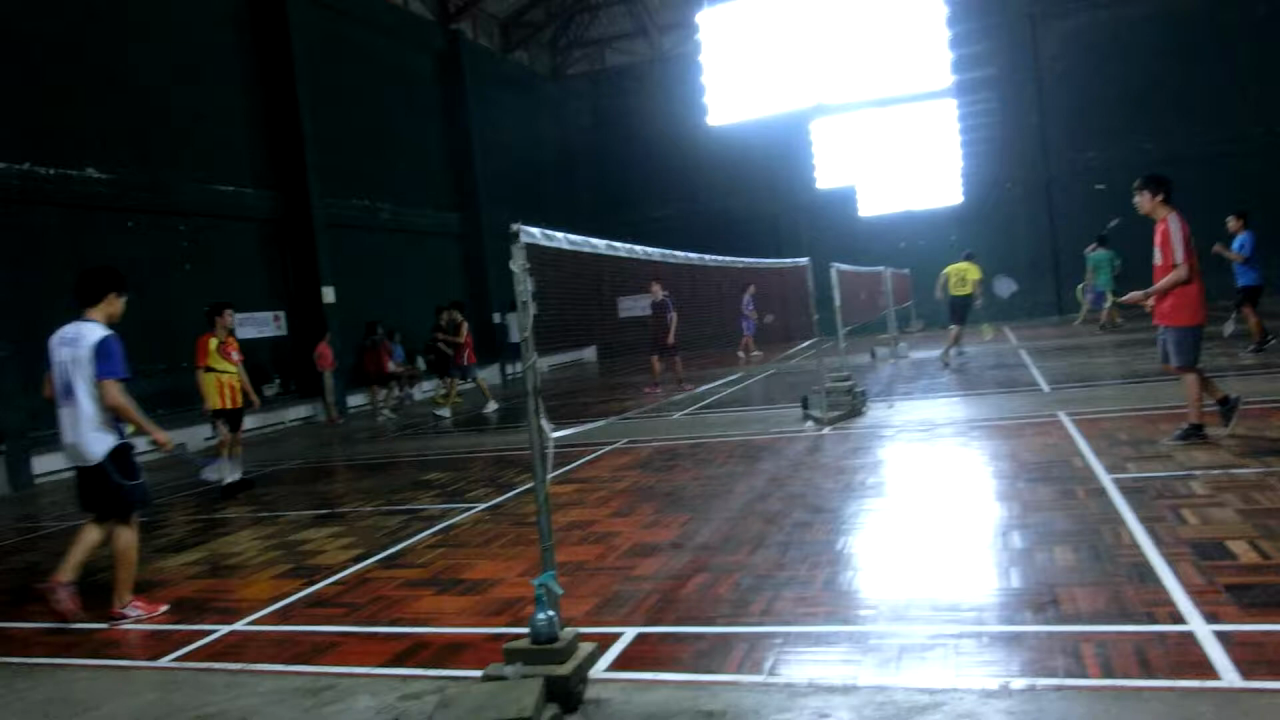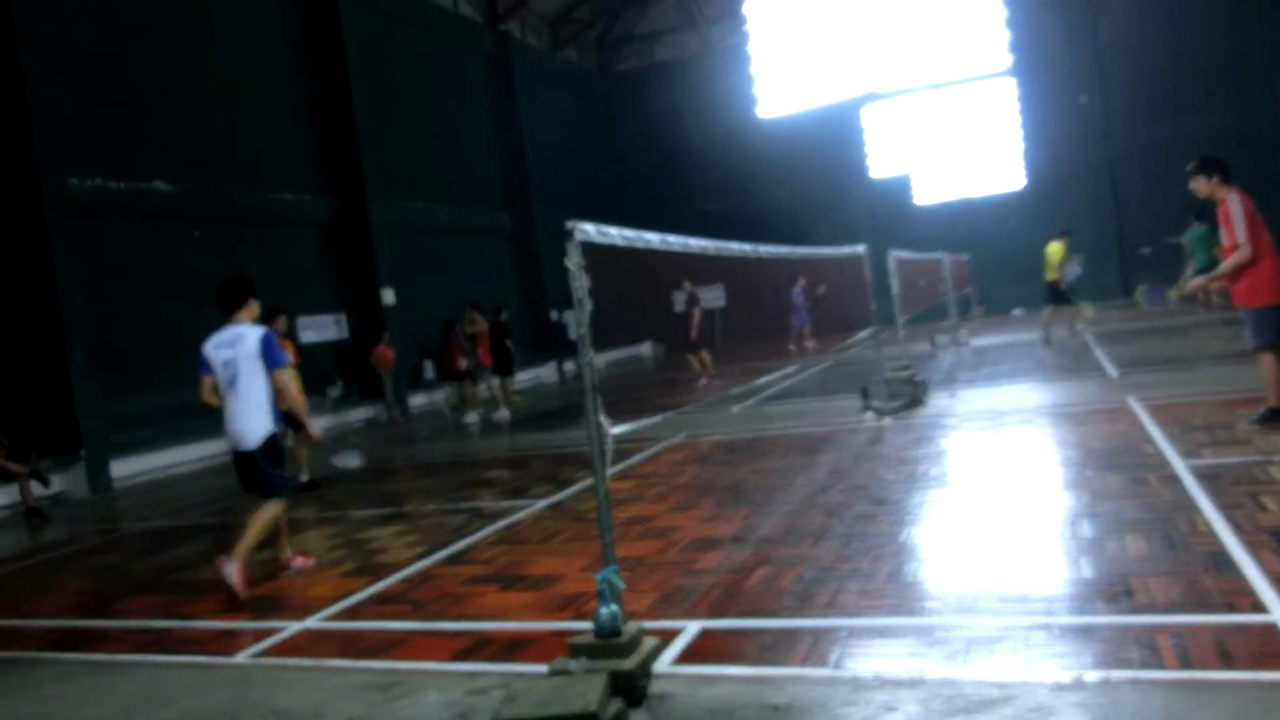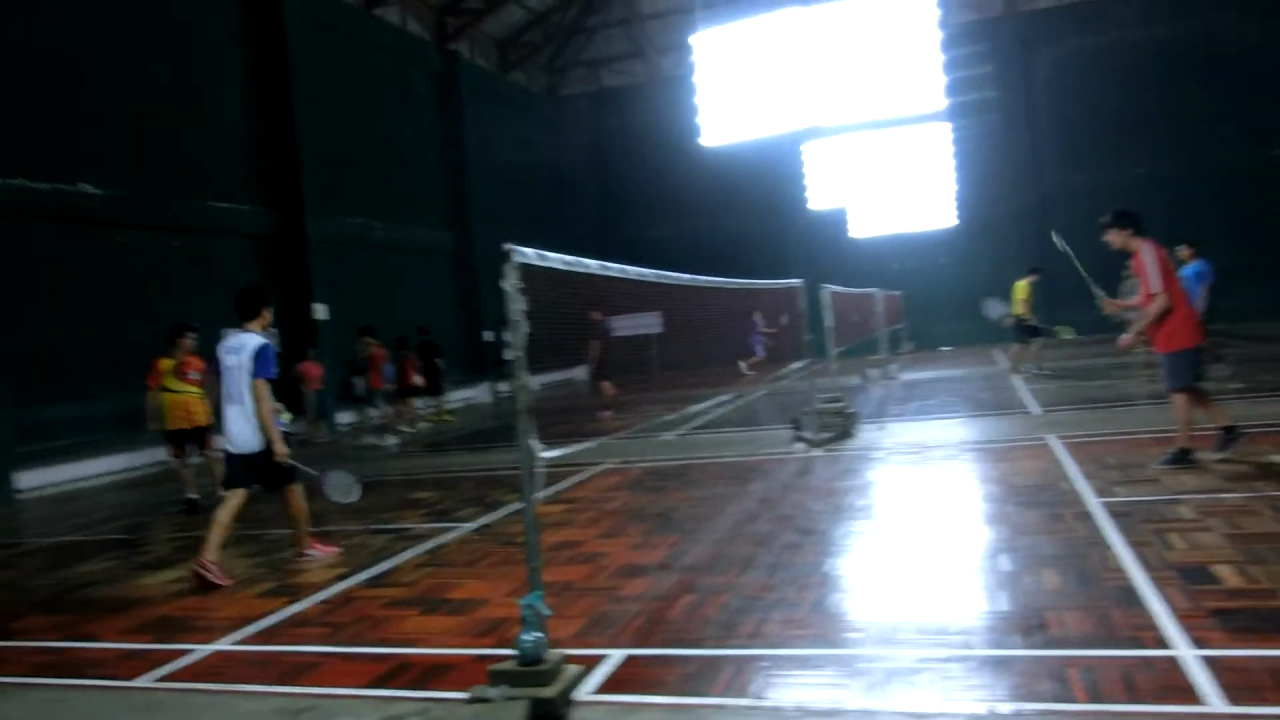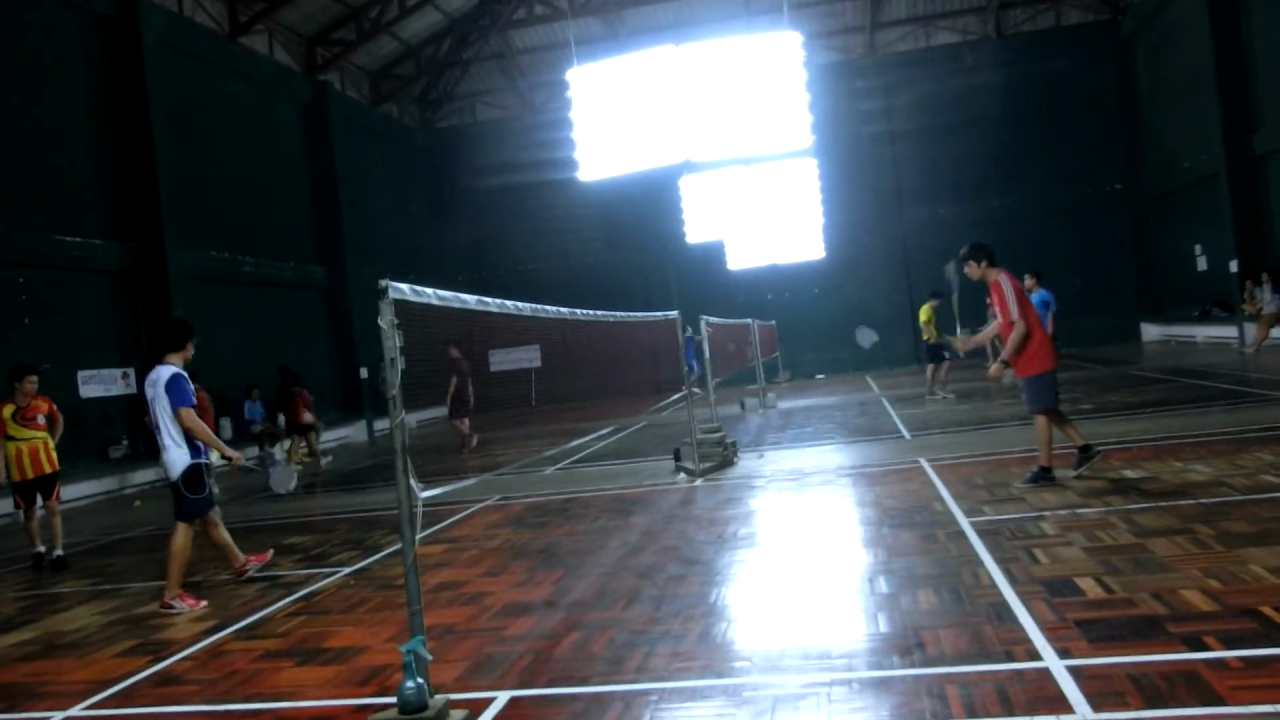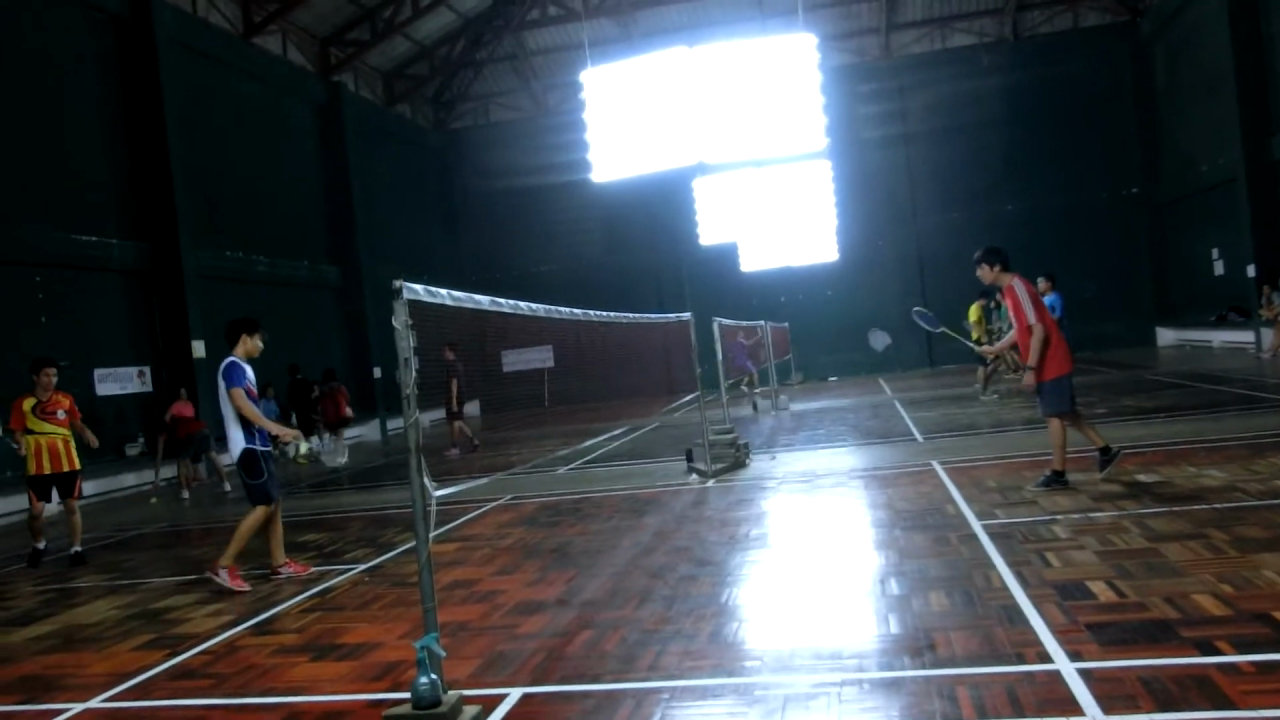
dt=0.5s
person 1, frame 1
left shoulder: (59, 337)
right shoulder: (103, 339)
left elbow: (50, 391)
right elbow: (113, 396)
right wrist: (151, 430)
left hip: (76, 443)
right hip: (105, 444)
left knee: (100, 519)
right knee: (126, 520)
left ankle: (63, 578)
right ankle: (124, 602)
person 1, frame 2
left shoulder: (211, 344)
right shoulder: (261, 336)
left elbow: (207, 395)
right elbow: (283, 385)
right wrist: (307, 422)
left hip: (236, 433)
right hip: (261, 430)
left knee: (271, 494)
right knee: (275, 500)
left ankle: (286, 557)
right ankle: (234, 560)
person 1, frame 3
left shoulder: (225, 346)
right shoulder: (261, 347)
right elbow: (261, 395)
right wrist: (277, 440)
left hip: (234, 436)
right hip: (261, 436)
left knee: (234, 497)
right knee: (291, 487)
left ankle: (208, 558)
right ankle: (306, 545)
person 1, frame 4
left shoulder: (154, 377)
right shoulder: (176, 377)
right elbow: (188, 420)
right wrist: (225, 449)
left hip: (178, 459)
right hip: (188, 461)
left knee: (212, 517)
right knee: (185, 524)
left ankle: (241, 563)
right ankle: (172, 594)
person 1, frame 5
left shoulder: (242, 369)
right shoulder: (232, 366)
right elbow: (240, 404)
left wrist: (281, 430)
right wrist: (274, 428)
left hip: (259, 446)
right hip: (248, 448)
left knee: (274, 504)
right knee: (263, 505)
left ankle: (279, 563)
right ankle: (224, 564)
person 2, frame 1
left shoulder: (1172, 224)
right shoulder: (1162, 225)
left elbow: (1182, 272)
left wrist: (1146, 293)
right wrist: (1156, 297)
left hip: (1181, 311)
right hip: (1169, 311)
left knee: (1185, 367)
right knee: (1173, 365)
left ankle: (1195, 427)
right ankle: (1225, 401)
person 2, frame 2
left shoulder: (1234, 202)
right shoulder: (1230, 202)
left elbow: (1245, 252)
left wrist: (1208, 278)
right wrist: (1221, 278)
left hip: (1258, 289)
right hip: (1252, 288)
person 2, frame 3
left shoulder: (1146, 253)
right shoulder: (1144, 253)
left elbow: (1162, 301)
left wrist: (1135, 332)
right wrist: (1121, 305)
left hip: (1175, 333)
right hip: (1178, 332)
left knee: (1178, 390)
right knee: (1187, 388)
left ankle: (1183, 452)
right ankle: (1227, 429)
person 2, frame 4
left shoulder: (1004, 284)
right shoulder: (997, 284)
left elbow: (1020, 328)
left wrist: (1001, 362)
right wrist: (974, 340)
left hip: (1034, 358)
right hip: (1033, 358)
left knee: (1040, 412)
right knee: (1046, 410)
left ankle: (1045, 471)
right ankle: (1084, 449)
person 2, frame 5
left shoulder: (1018, 289)
right shoulder: (1010, 289)
left elbow: (1038, 331)
left wrist: (1029, 369)
right wrist: (995, 349)
left hip: (1049, 362)
right hip: (1051, 361)
left knee: (1053, 415)
right knee: (1066, 412)
left ankle: (1058, 474)
right ankle: (1105, 451)
person 3, frame 1
left shoulder: (233, 342)
right shoulder: (205, 341)
right elbow: (200, 371)
left wrist: (251, 393)
right wrist: (206, 399)
left hip: (236, 398)
right hip: (218, 401)
left knee: (237, 438)
right knee: (224, 439)
left ankle: (236, 476)
right ankle: (227, 481)
person 3, frame 2
left shoulder: (288, 345)
left wrist: (301, 396)
right wrist: (275, 398)
right hip: (278, 404)
left knee: (301, 438)
left ankle: (304, 478)
person 3, frame 3
left shoulder: (197, 361)
right shoulder: (161, 363)
left elbow: (207, 382)
right elbow: (153, 391)
left wrist: (205, 402)
right wrist: (153, 418)
left hip: (200, 417)
right hip: (175, 421)
left knee: (211, 454)
right knee: (183, 460)
left ankle: (224, 492)
right ankle: (192, 497)
person 3, frame 4
left shoulder: (44, 403)
left elbow: (58, 420)
left wrist: (54, 441)
left hip: (47, 465)
right hip: (21, 470)
left knee: (52, 507)
right knee: (29, 512)
left ankle: (58, 553)
right ankle: (38, 551)
person 3, frame 5
left shoulder: (66, 399)
right shoulder: (22, 403)
left elbow: (76, 424)
right elbow: (18, 432)
left wrist: (87, 434)
right wrist: (22, 445)
left hip: (67, 462)
right hip: (38, 466)
left knee: (72, 506)
right knee: (36, 510)
left ankle: (76, 549)
right ankle: (38, 544)
